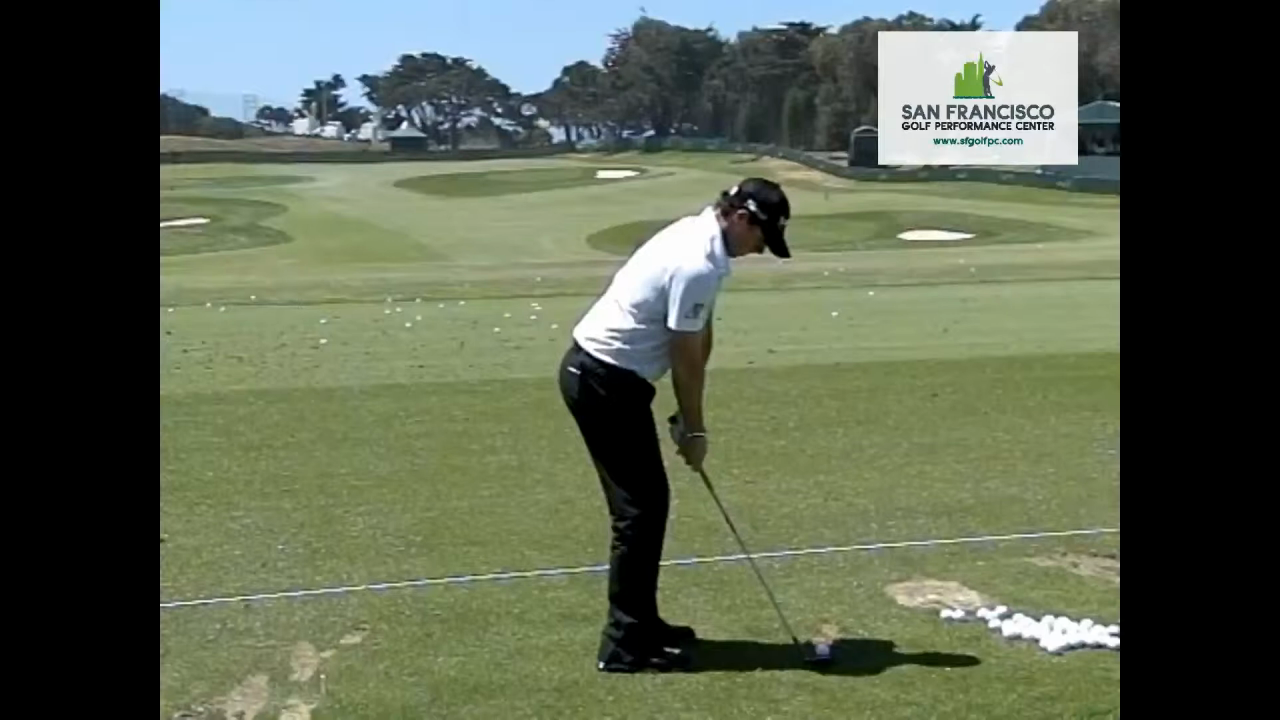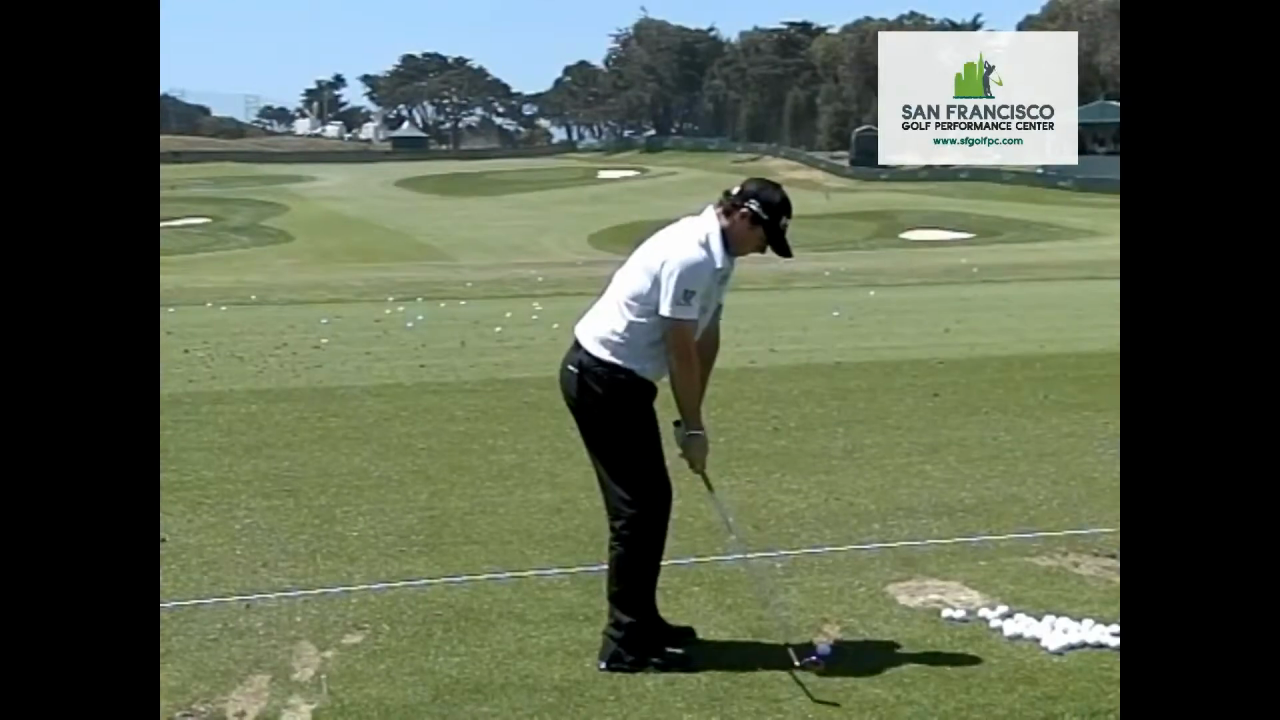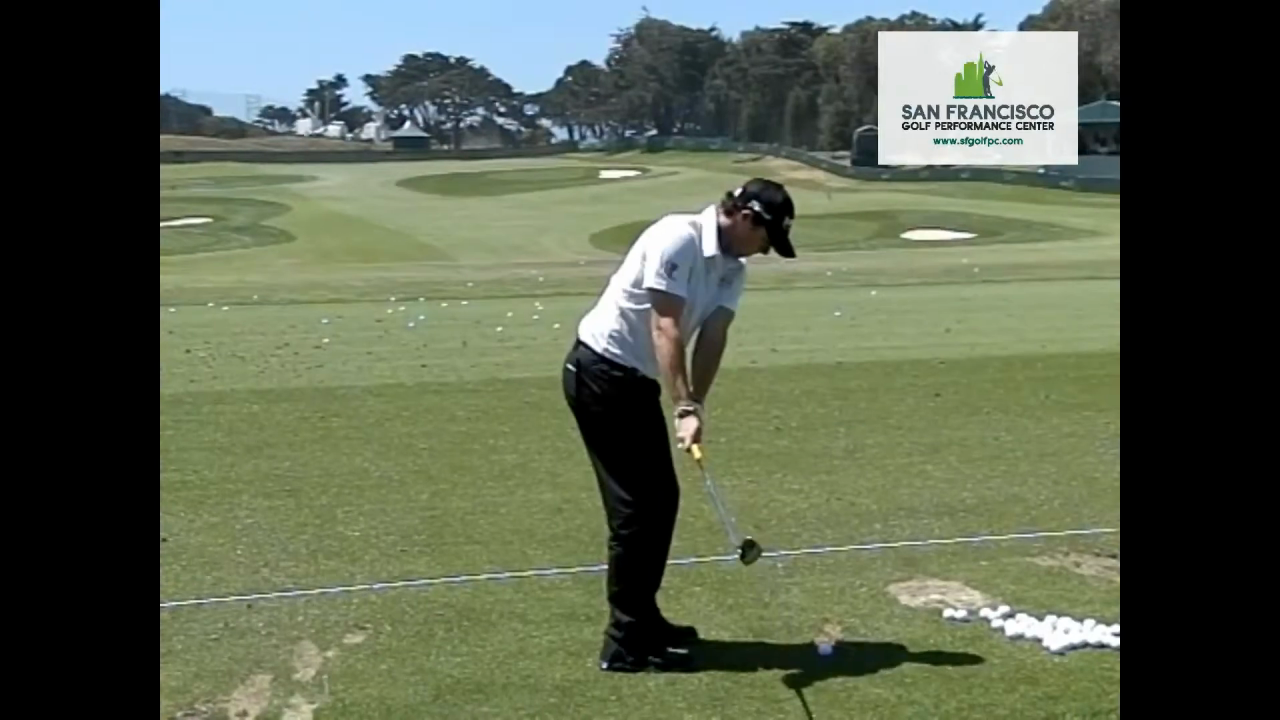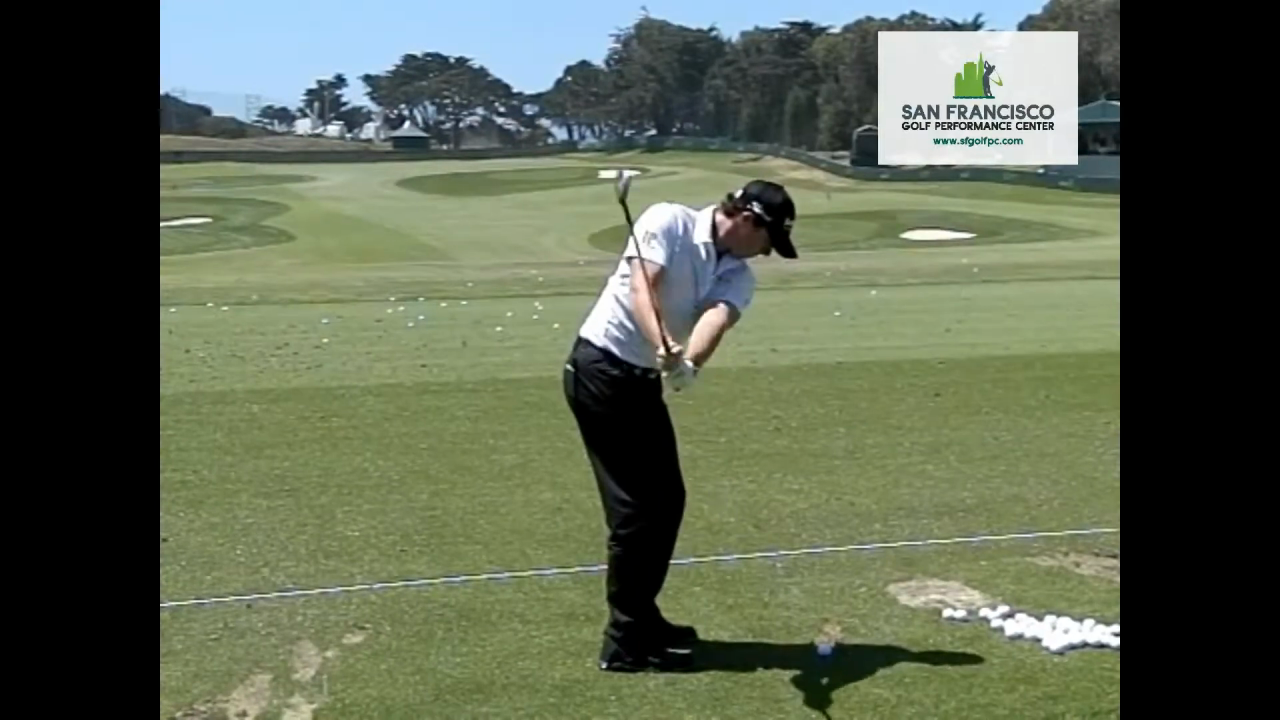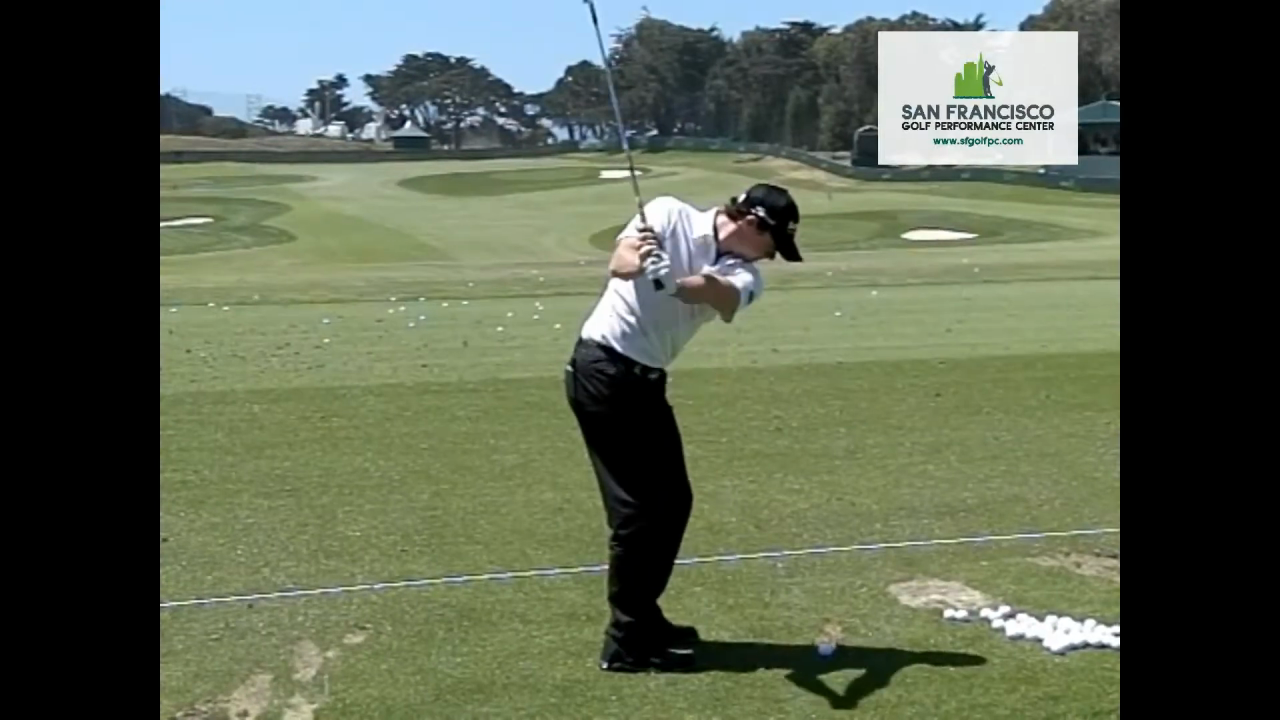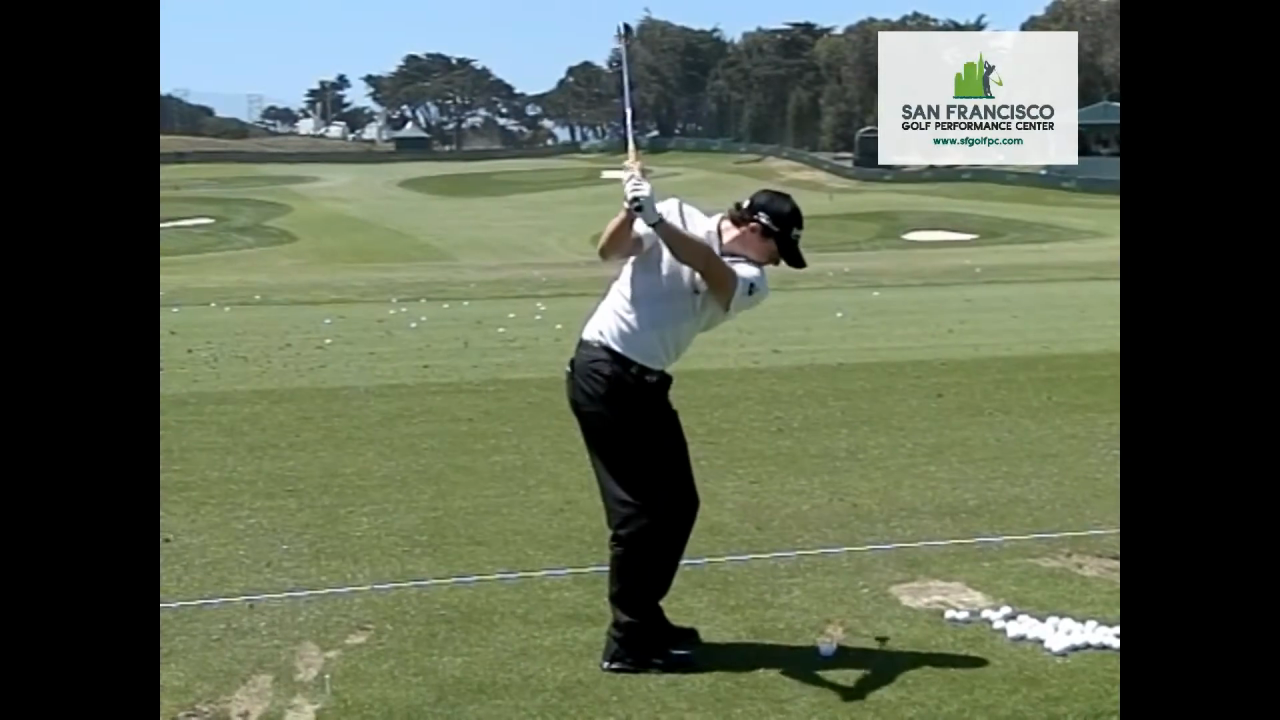
dt=0.4s
person 1, frame 1
left shoulder: (699, 236)
right shoulder: (697, 264)
left elbow: (700, 339)
right elbow: (686, 359)
left wrist: (687, 416)
right wrist: (695, 430)
left hip: (610, 375)
right hip: (602, 379)
left knee: (650, 500)
right knee: (639, 508)
left ankle: (639, 620)
right ankle: (623, 645)
person 1, frame 2
left shoulder: (715, 254)
right shoulder: (691, 256)
left elbow: (707, 339)
right elbow: (680, 352)
left wrist: (692, 416)
right wrist: (693, 430)
left hip: (621, 378)
right hip: (600, 377)
left knee: (654, 500)
right knee: (637, 508)
left ankle: (640, 619)
right ankle: (624, 644)
person 1, frame 3
left shoulder: (732, 270)
right shoulder: (678, 237)
left elbow: (712, 339)
right elbow: (665, 327)
left wrist: (695, 406)
right wrist: (683, 407)
left hip: (636, 381)
right hip: (601, 374)
left knee: (661, 500)
right knee: (636, 507)
left ankle: (642, 618)
right ankle: (625, 643)
person 1, frame 4
left shoulder: (738, 276)
right shoulder: (668, 221)
left elbow: (715, 324)
right elbow: (642, 289)
left wrist: (687, 365)
right wrist: (663, 347)
left hip: (643, 379)
right hip: (601, 369)
left knee: (666, 500)
right knee: (635, 507)
left ankle: (641, 617)
right ankle: (625, 642)
person 1, frame 5
left shoulder: (744, 276)
right shoulder: (669, 214)
left elbow: (718, 295)
right elbow: (620, 263)
left wrist: (673, 284)
right wrist: (642, 262)
left hip: (647, 378)
right hip: (603, 368)
left knee: (672, 501)
right knee: (636, 507)
left ankle: (643, 617)
right ankle: (626, 642)
person 1, frame 6
left shoulder: (750, 280)
right shoulder: (677, 213)
left elbow: (707, 265)
right elbow: (610, 249)
left wrist: (656, 221)
right wrist: (632, 212)
left hip: (648, 383)
right hip: (603, 371)
left knee: (677, 504)
right knee: (637, 510)
left ankle: (645, 618)
right ankle: (628, 642)
